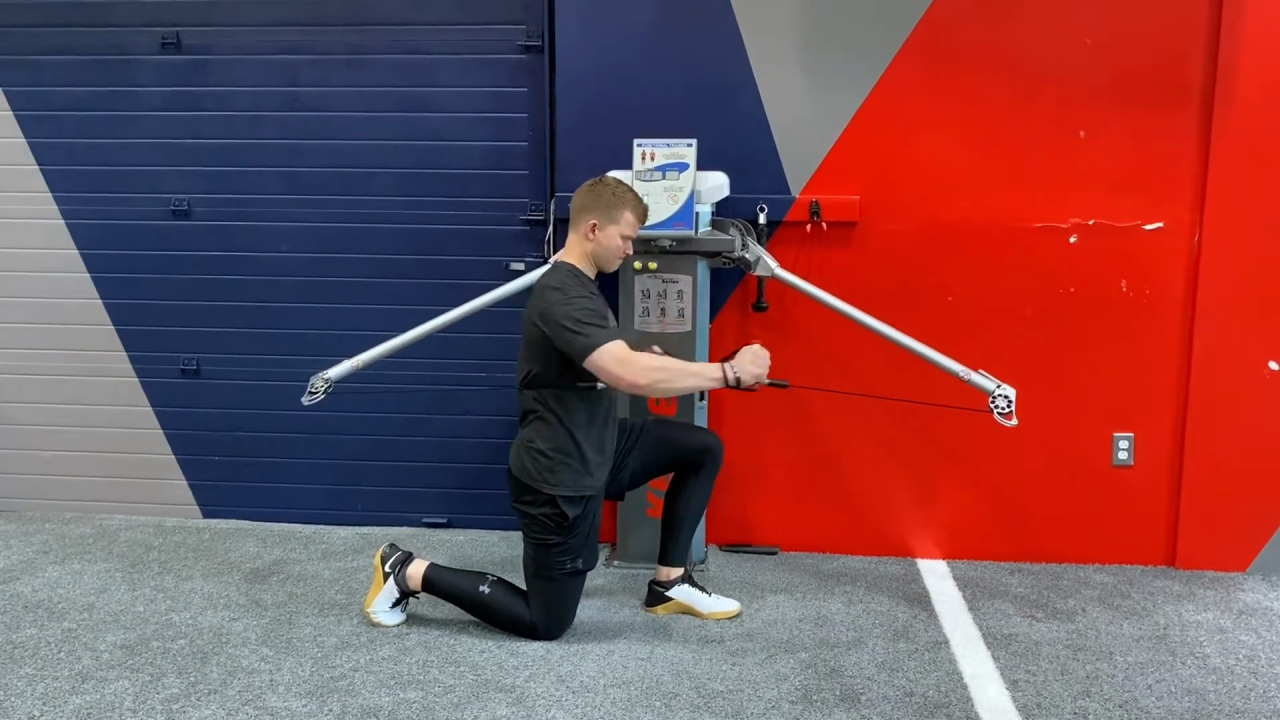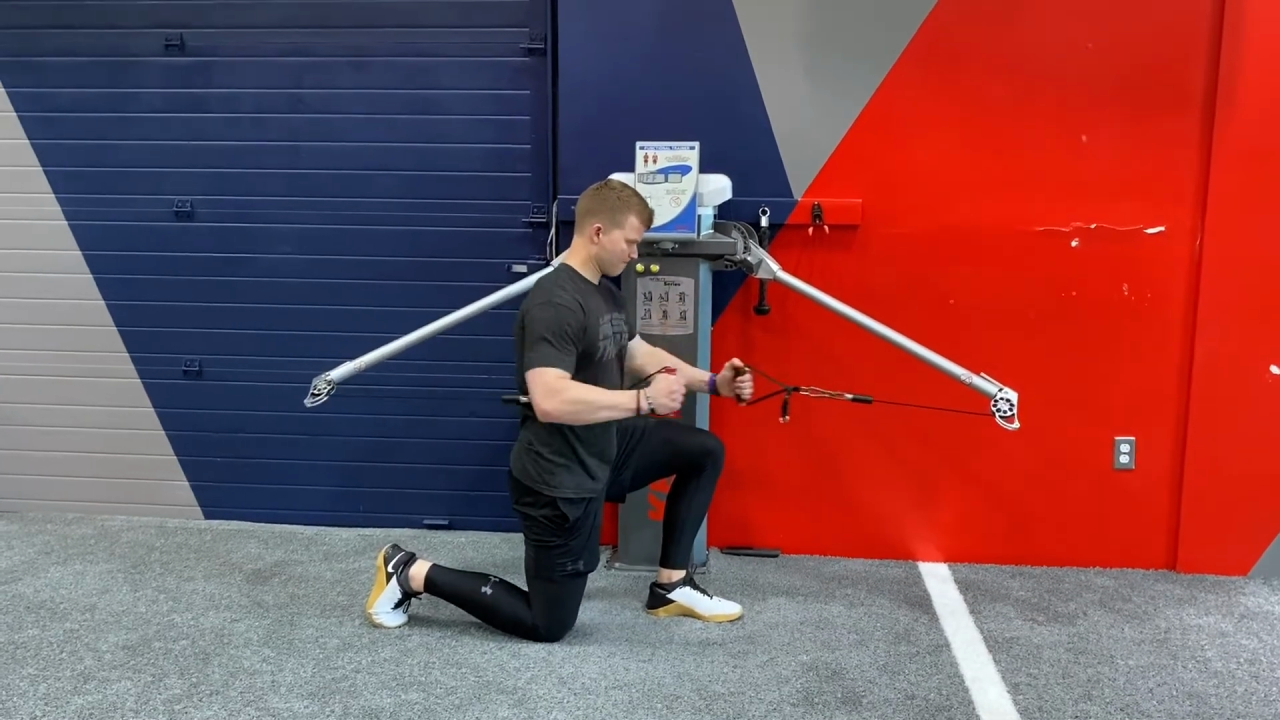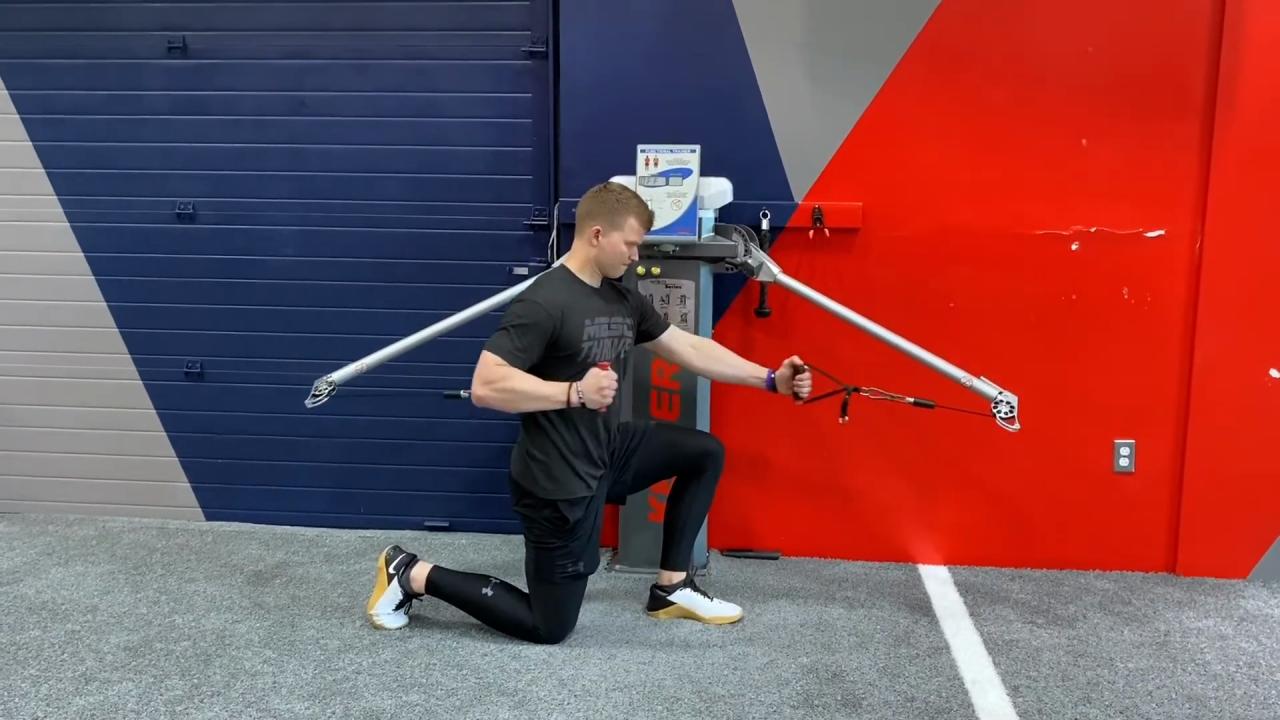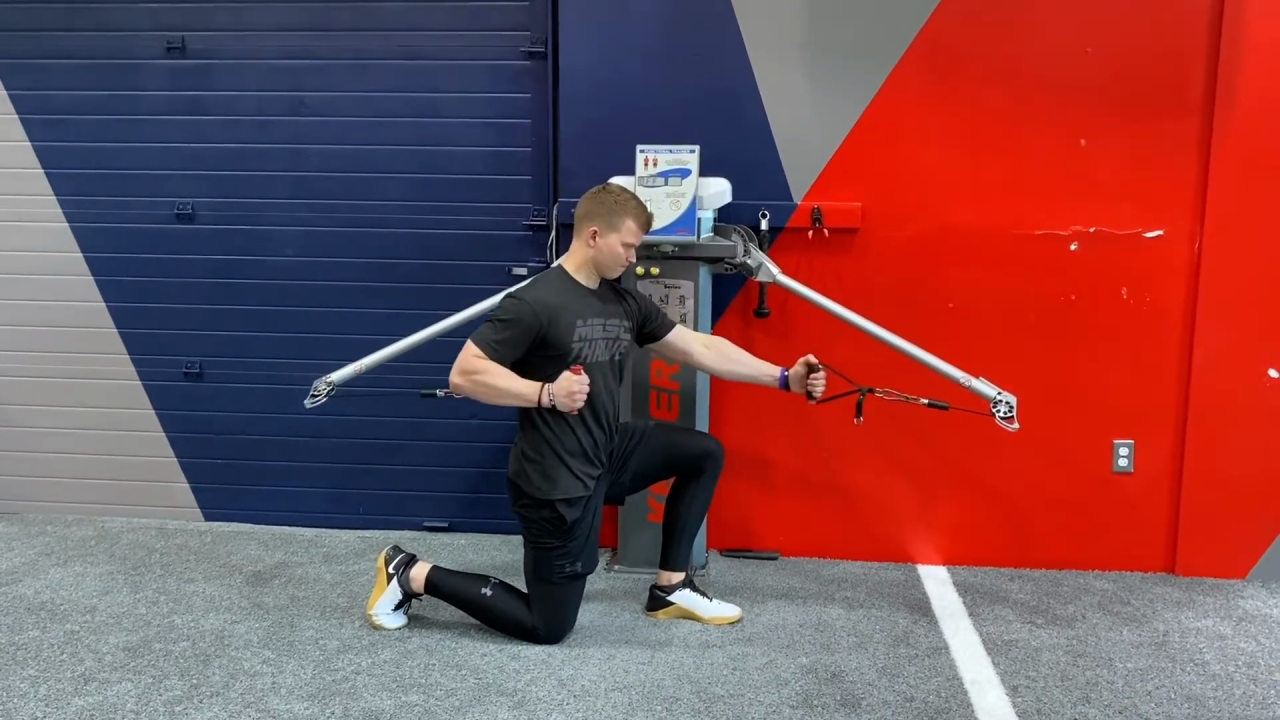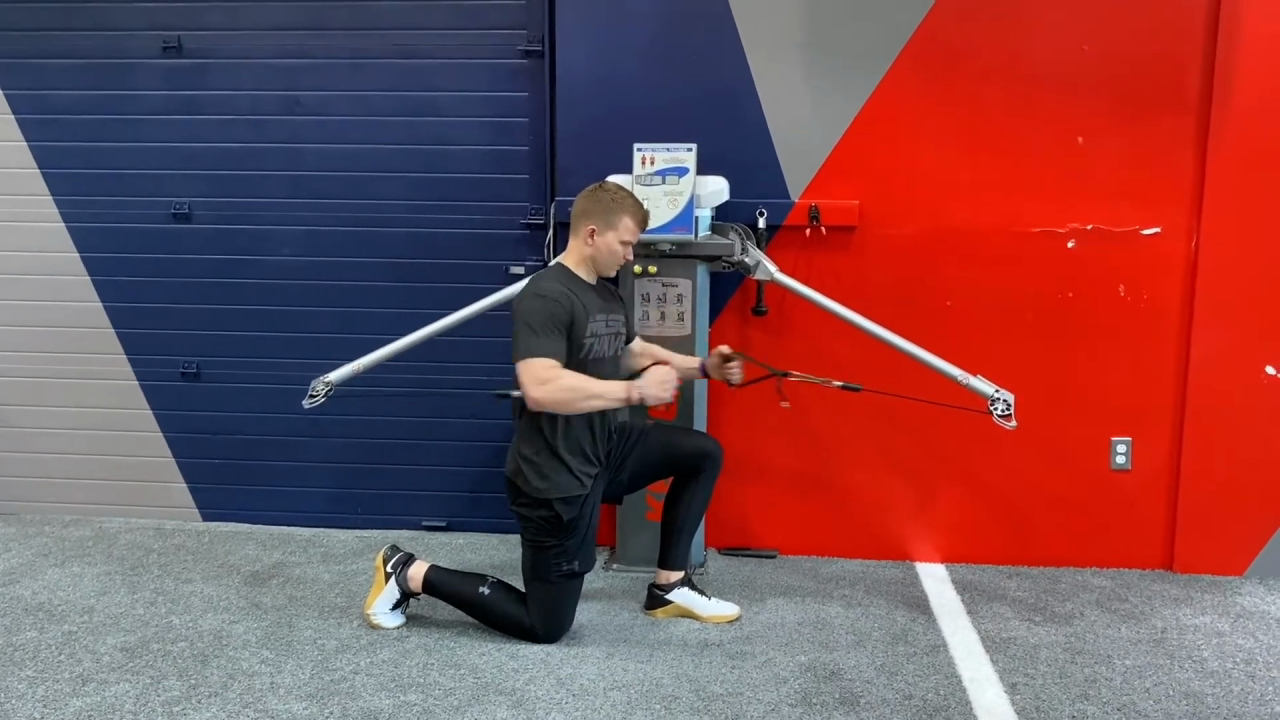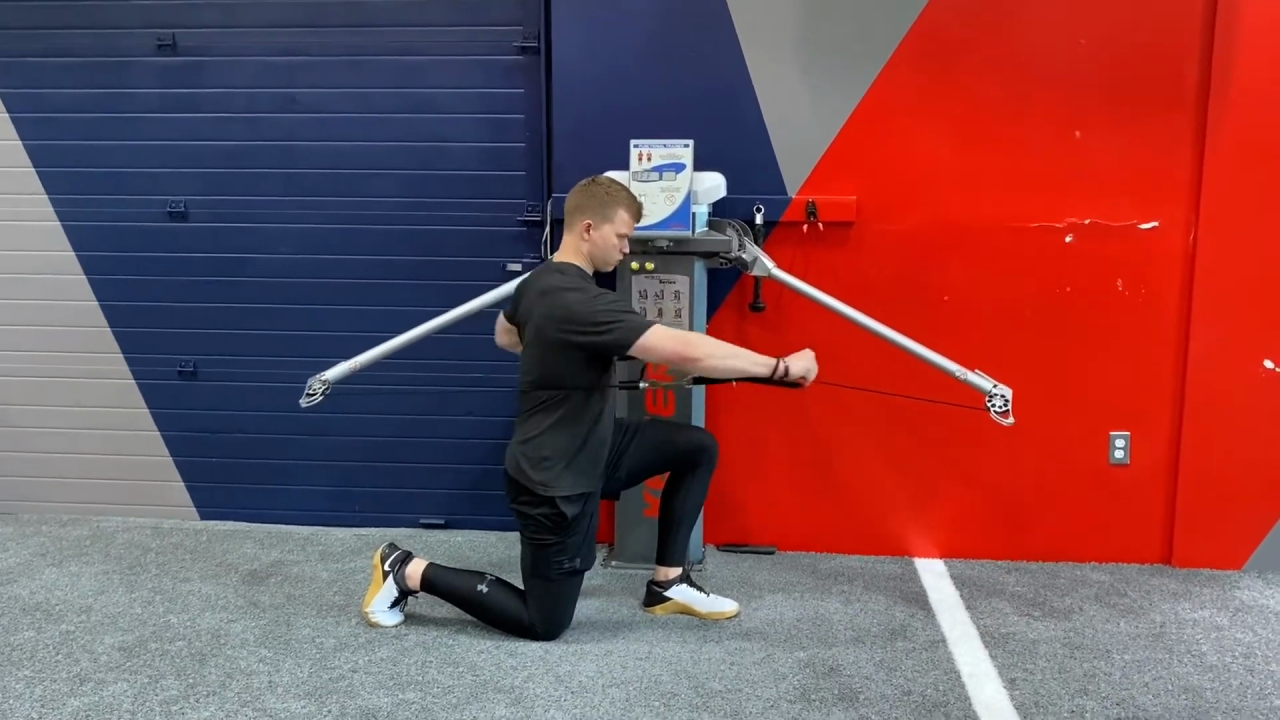
dt=0.4s
person 1, frame 1
left shoulder: (573, 284)
right shoulder: (563, 299)
right elbow: (631, 375)
left wrist: (645, 363)
right wrist: (728, 372)
left hip: (597, 448)
right hip: (558, 477)
left knee: (703, 449)
right knee: (546, 622)
left ankle: (669, 583)
right ankle: (409, 573)
person 1, frame 2
left shoulder: (605, 291)
right shoulder: (554, 303)
left elbow: (638, 355)
right elbow: (552, 402)
left wrist: (710, 381)
right wrist: (644, 401)
left hip: (603, 451)
right hip: (558, 478)
left knee: (704, 451)
right knee: (548, 624)
left ankle: (670, 585)
right ankle: (411, 574)
person 1, frame 3
left shoulder: (622, 298)
right shoulder: (544, 303)
left elbow: (688, 349)
right elbow: (487, 387)
left wrist: (770, 379)
right wrist: (575, 392)
left hip: (606, 453)
right hip: (557, 481)
left knee: (704, 453)
right knee: (548, 626)
left ankle: (671, 588)
right ankle: (412, 575)
person 1, frame 4
left shoulder: (625, 302)
right shoulder: (535, 303)
left elbow: (699, 348)
right elbow: (464, 374)
left wrist: (784, 377)
right wrist: (547, 394)
left hip: (606, 452)
right hip: (554, 482)
left knee: (704, 453)
right knee: (548, 627)
left ankle: (670, 588)
right ankle: (414, 576)
person 1, frame 5
left shoulder: (606, 294)
right shoulder: (546, 298)
left elbow: (634, 355)
right elbow: (542, 391)
left wrist: (704, 366)
right wrist: (634, 391)
left hip: (603, 450)
right hip: (554, 478)
left knee: (701, 452)
right knee: (546, 625)
left ankle: (667, 586)
right ankle: (410, 574)
person 1, frame 6
left shoulder: (543, 281)
right shoulder: (575, 300)
left elbow: (506, 335)
right elbow: (683, 351)
right wrist: (780, 366)
right hip: (554, 478)
left knee: (697, 448)
right knee: (544, 623)
left ankle: (667, 584)
right ankle: (409, 572)
